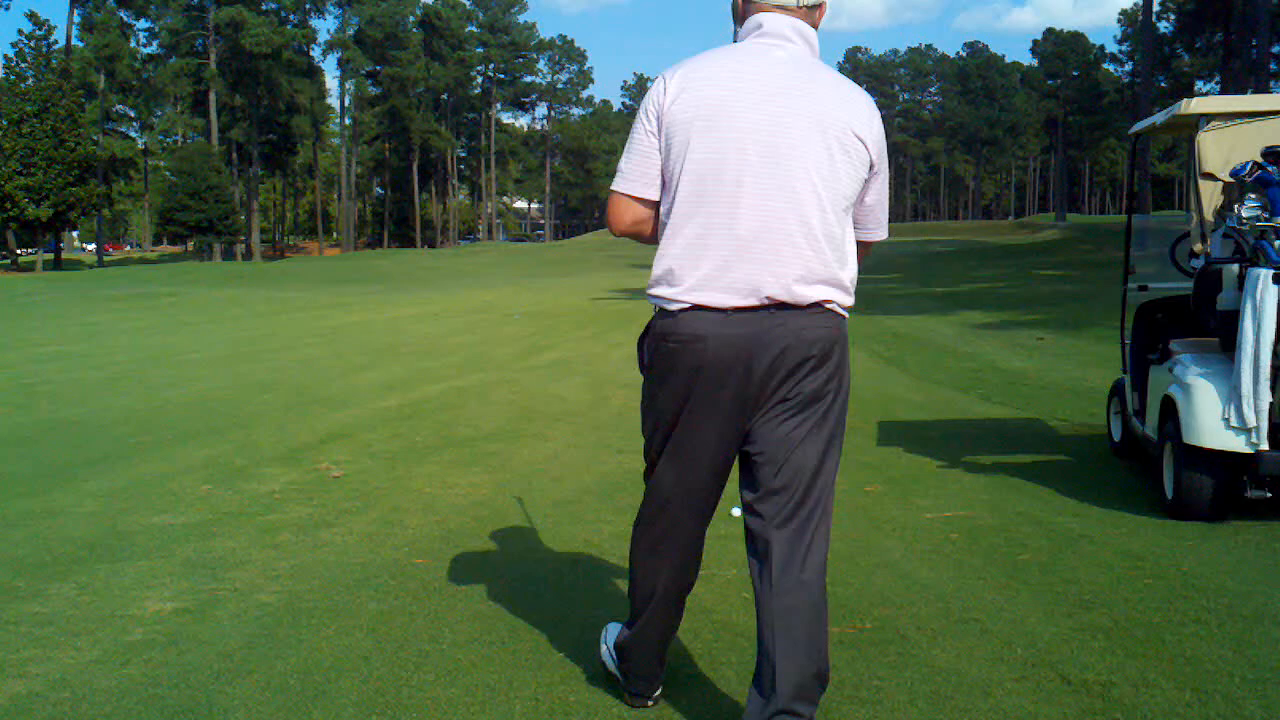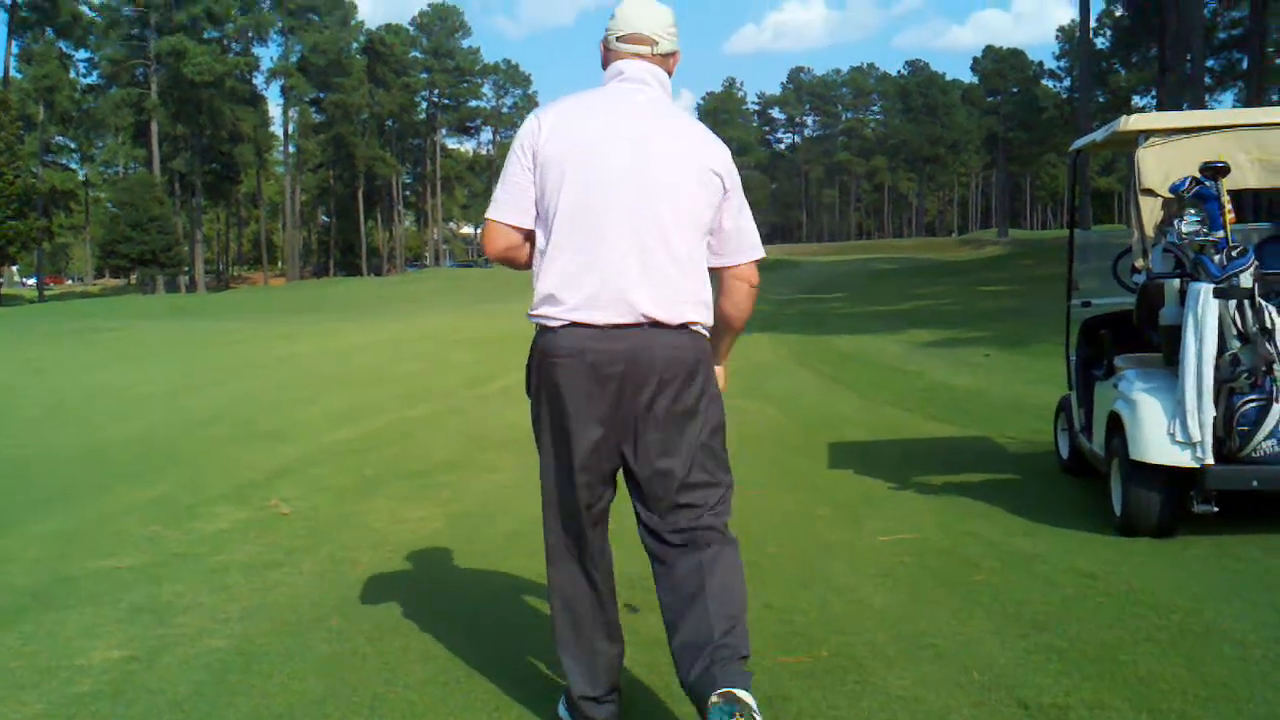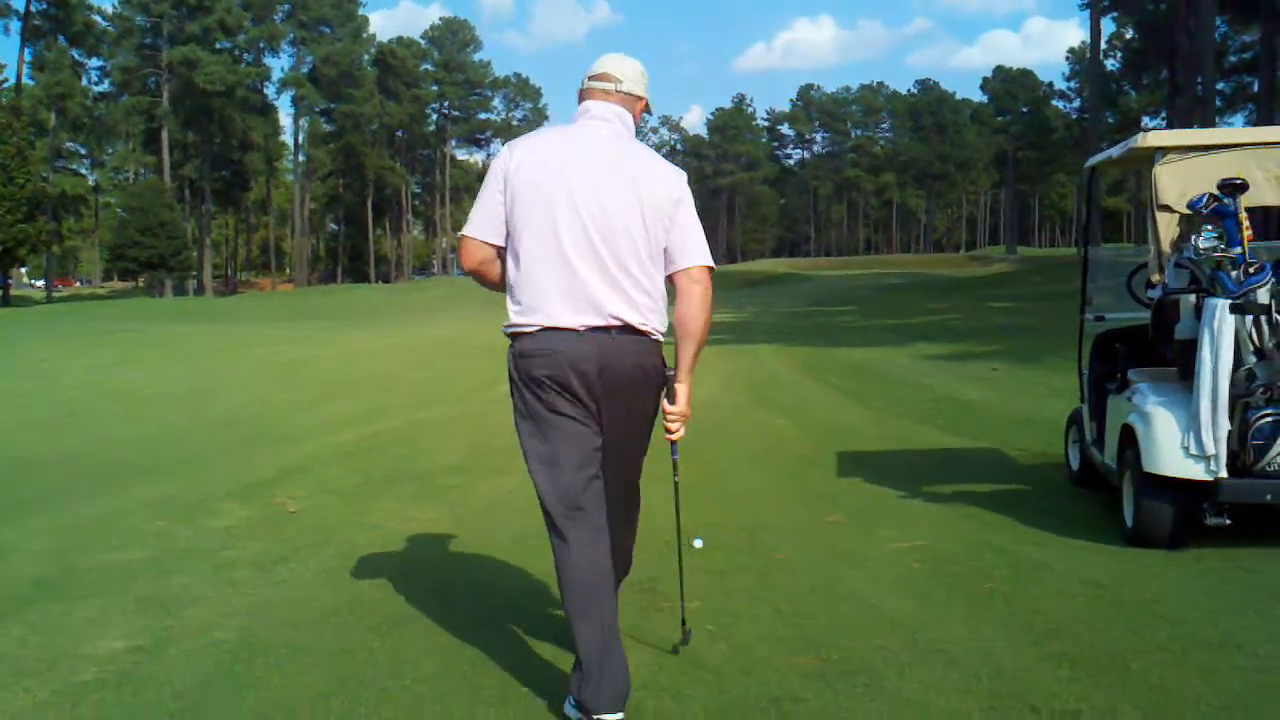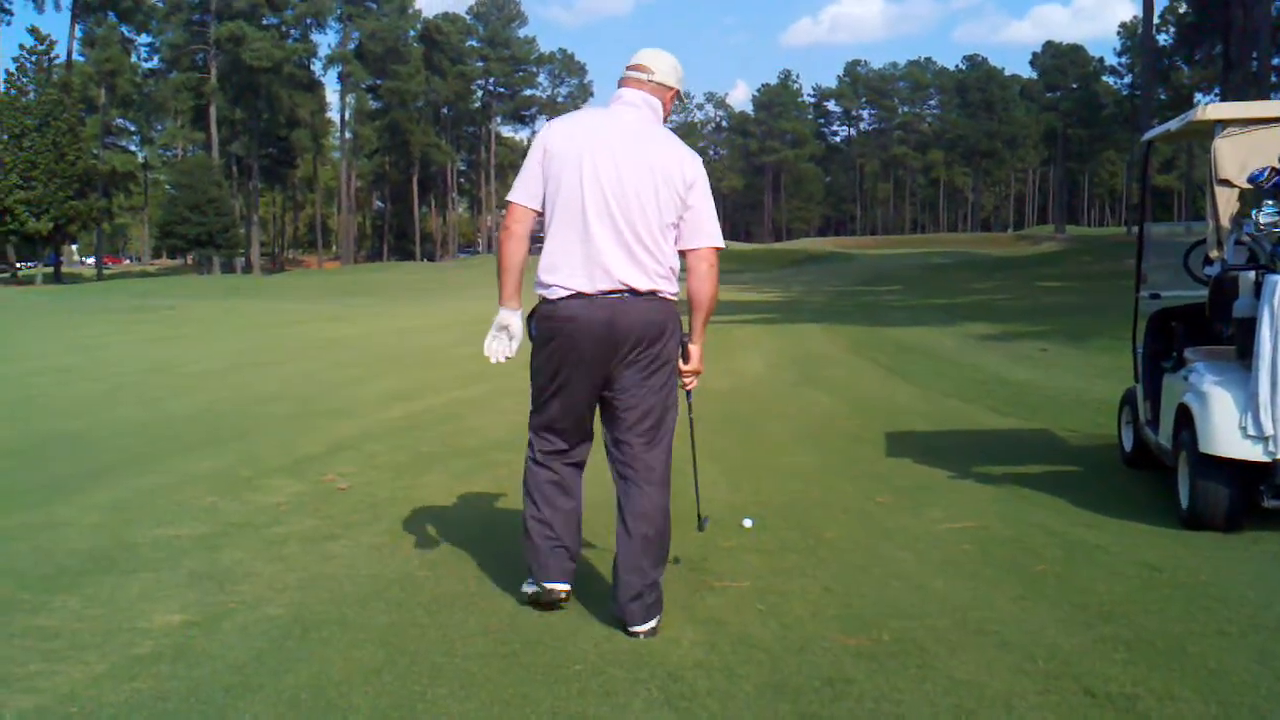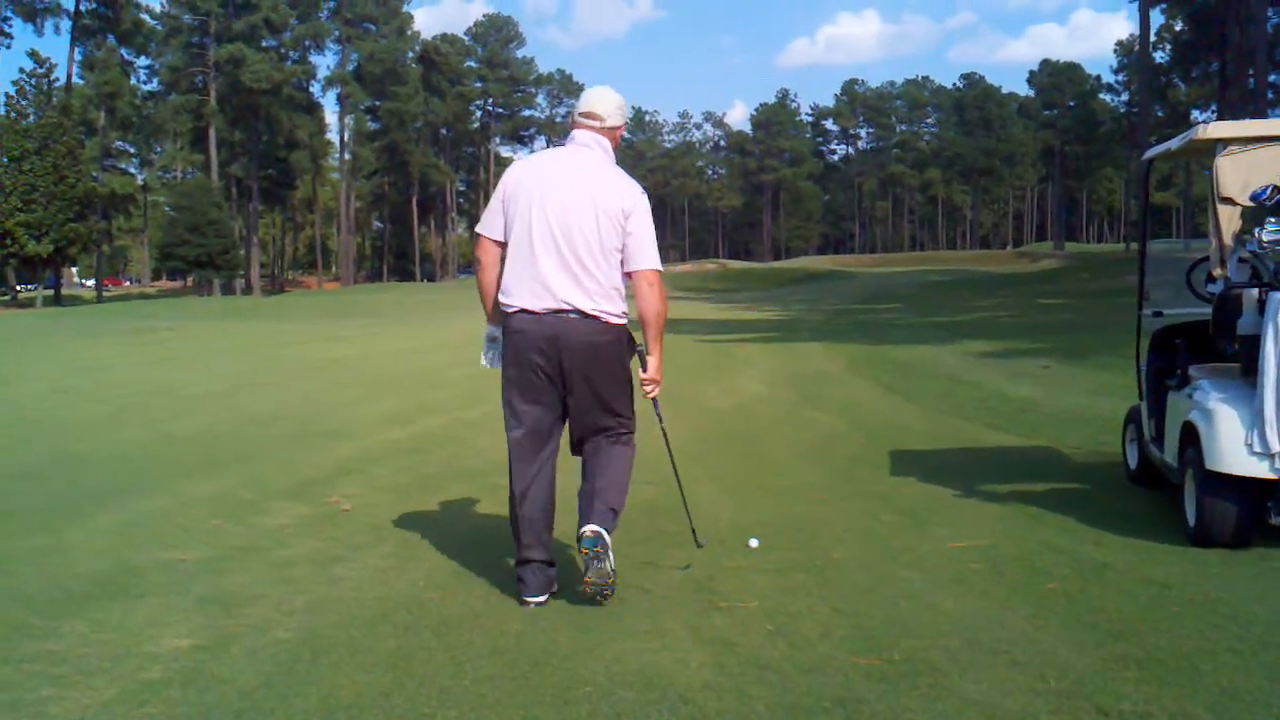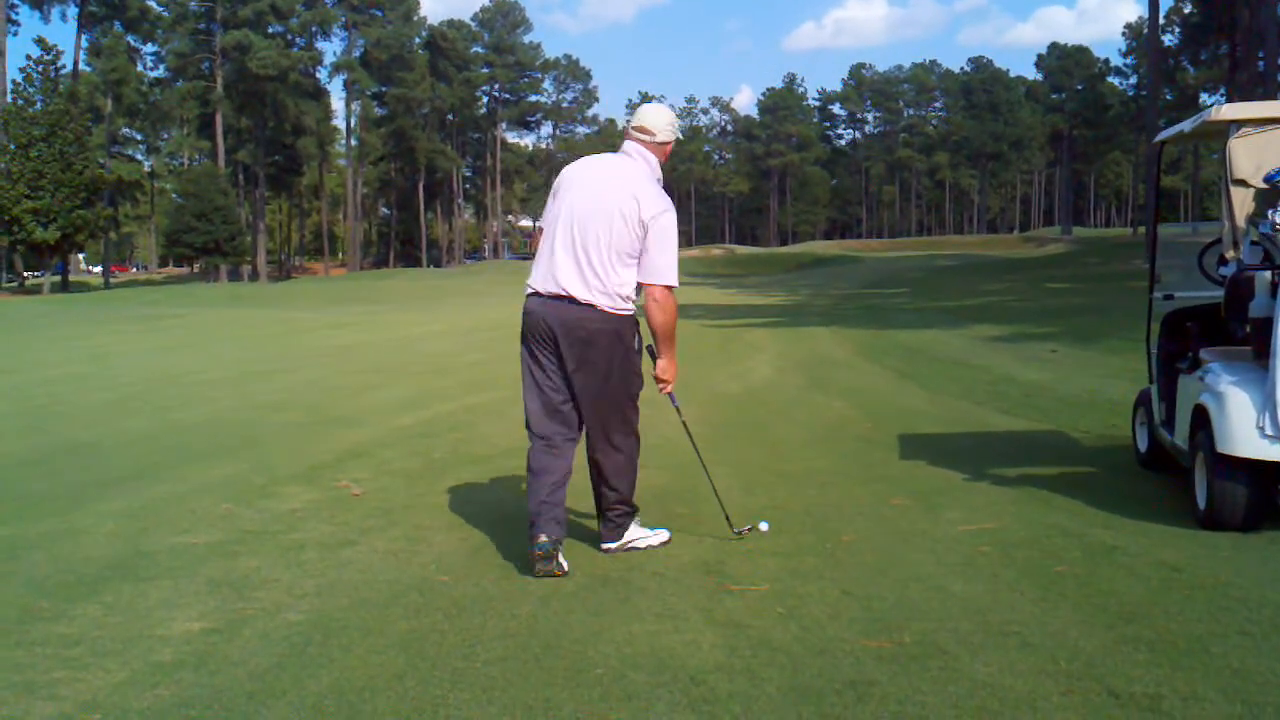
dt=0.5s
person 1, frame 1
left shoulder: (680, 84)
right shoulder: (856, 105)
left elbow: (626, 216)
right elbow: (864, 241)
left hip: (694, 332)
right hip: (808, 339)
left knee: (673, 511)
right knee: (794, 537)
person 1, frame 2
left shoulder: (548, 125)
right shoulder: (706, 145)
left elbow: (500, 243)
right elbow: (741, 277)
right wrist: (718, 361)
left hip: (573, 350)
right hip: (677, 353)
left knee: (579, 527)
right knee: (695, 524)
person 1, frame 3
left shoulder: (520, 154)
right shoulder: (663, 173)
left elbow: (474, 257)
right elbow: (694, 283)
right wrist: (684, 379)
left hip: (546, 353)
right hip: (633, 355)
left knee: (575, 514)
right knee: (615, 502)
right ankle: (597, 645)
person 1, frame 4
left shoulder: (560, 132)
right shoulder: (682, 157)
left elbow: (515, 224)
right elbow: (703, 262)
left wrist: (508, 308)
right wrist: (695, 341)
left hip: (567, 313)
right hip: (649, 319)
left knee: (555, 445)
right knee: (644, 460)
left ankle: (552, 571)
right ankle: (640, 603)
person 1, frame 5
left shoulder: (521, 171)
right shoulder: (626, 189)
left elbow: (486, 254)
right elbow: (648, 281)
left wrist: (495, 320)
right wrist: (654, 353)
left hip: (526, 329)
right hip: (598, 332)
left knee: (531, 452)
right knee: (609, 439)
left ankle: (534, 576)
right ankle: (596, 529)
person 1, frame 6
left shoulder: (576, 169)
right shoulder: (656, 201)
left elbow: (545, 239)
right elbow: (658, 293)
right wrist: (666, 356)
left hip: (541, 310)
right hip: (602, 322)
left knee: (551, 429)
right knee: (612, 429)
left ankle: (546, 535)
right ankle: (617, 527)
